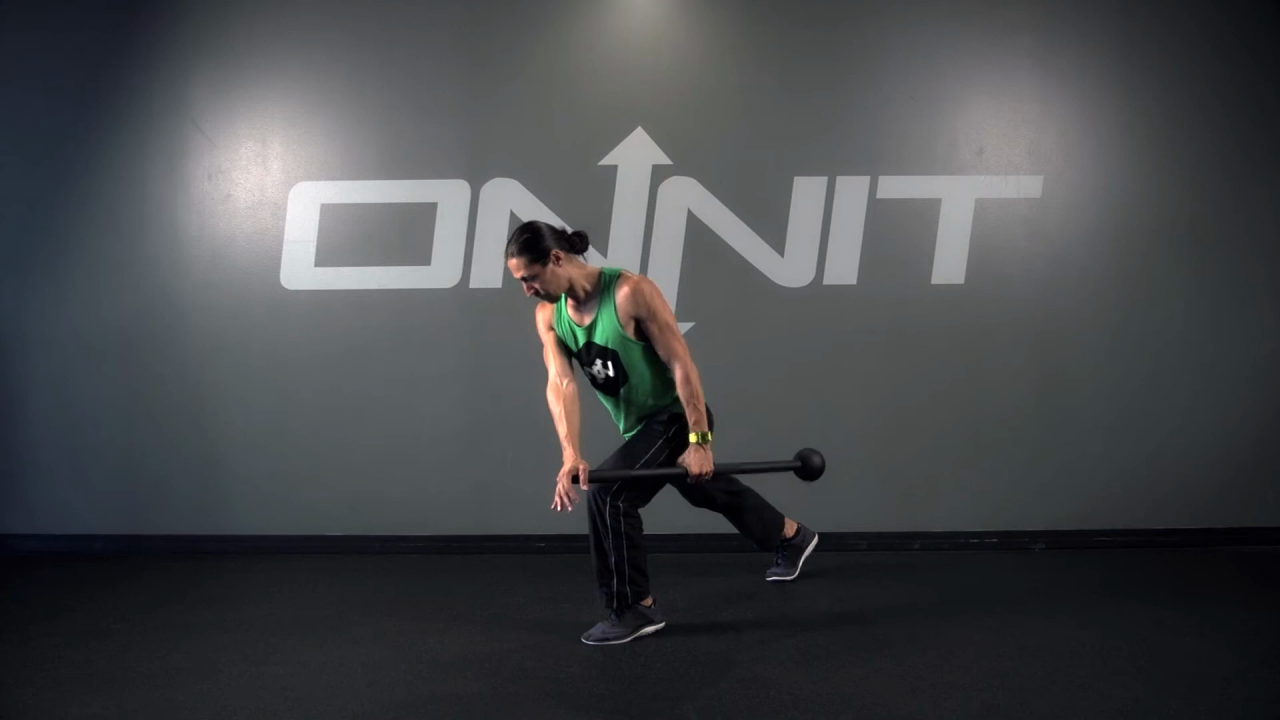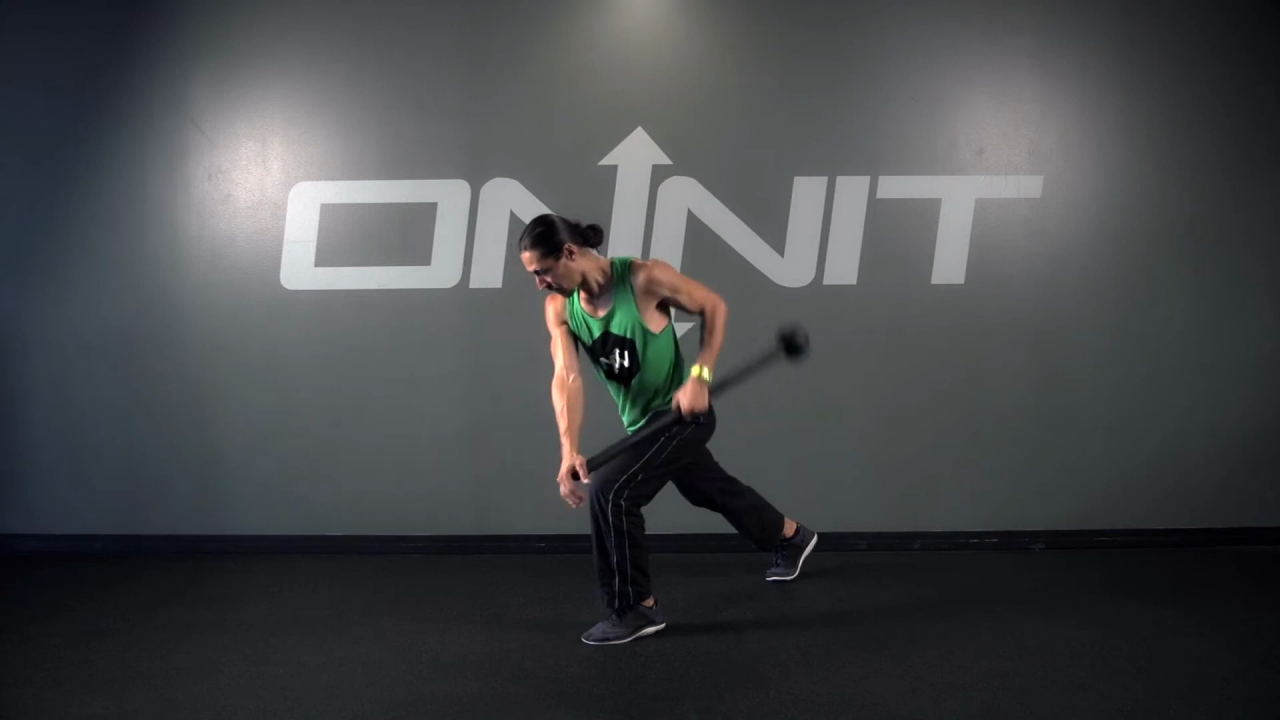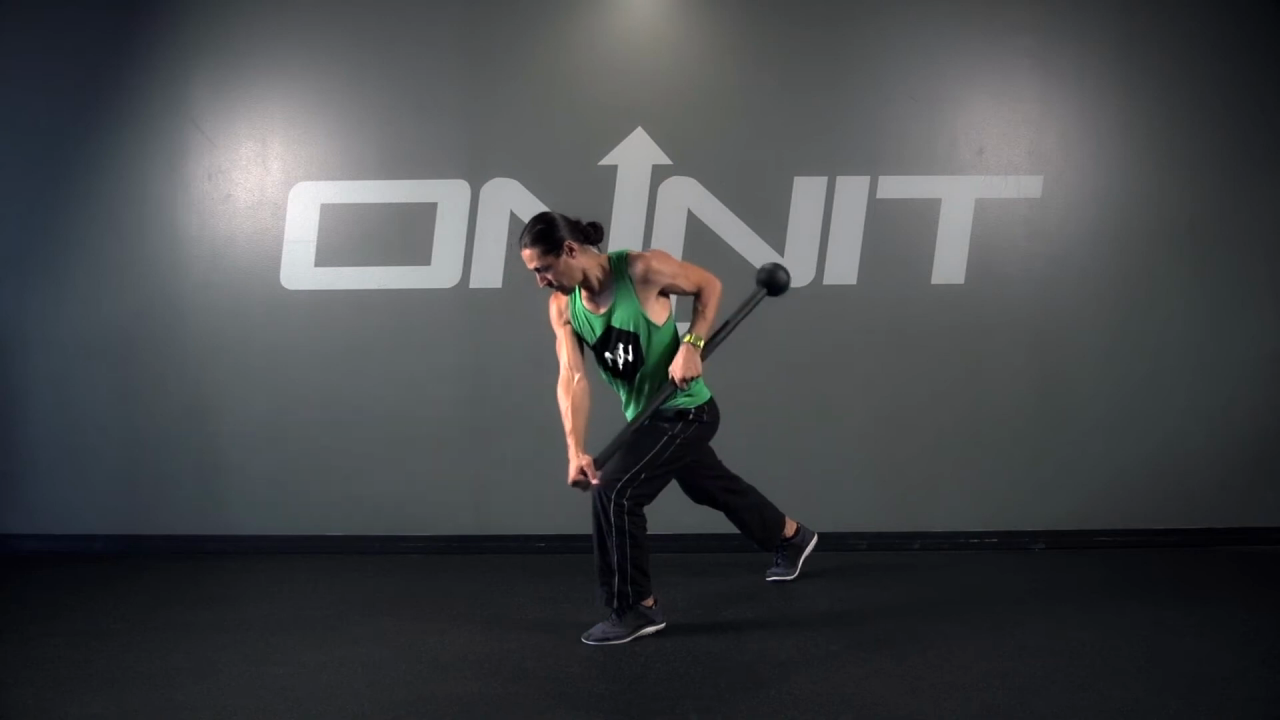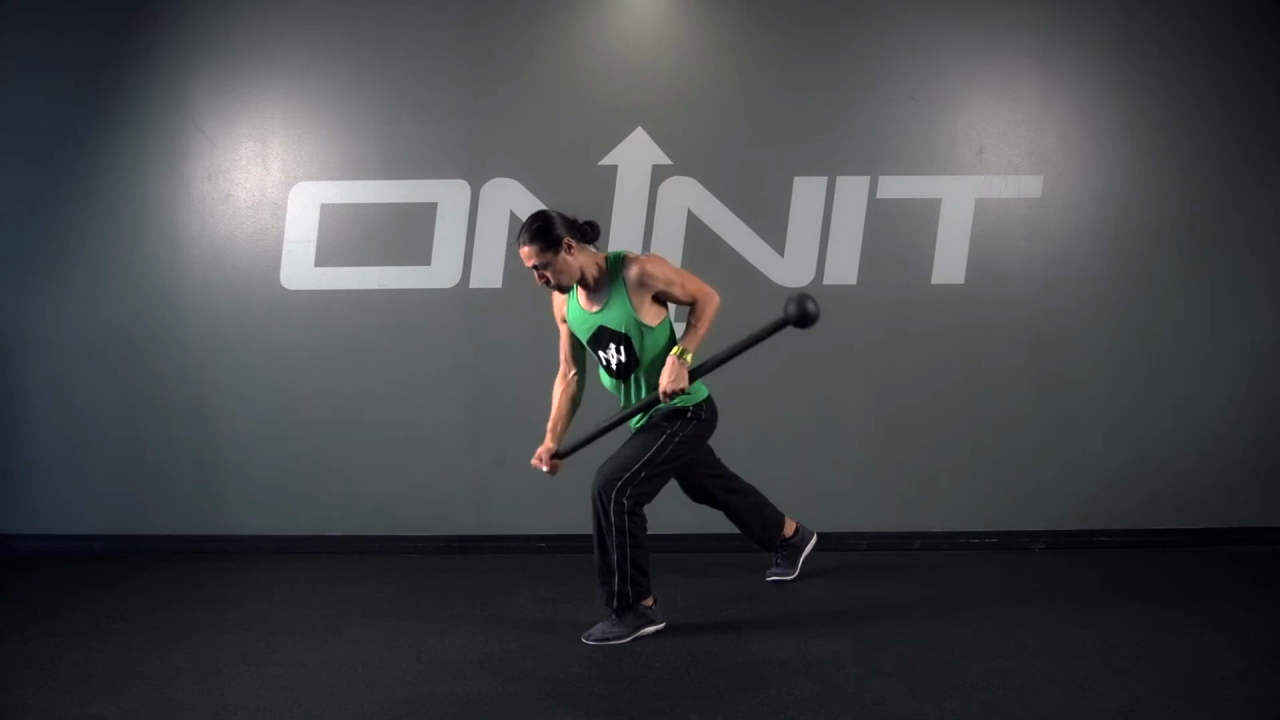
dt=0.4s
person 1, frame 1
left shoulder: (630, 291)
right shoulder: (549, 316)
left elbow: (680, 364)
right elbow: (561, 384)
left wrist: (699, 440)
right wrist: (572, 454)
left hip: (675, 416)
right hip: (641, 425)
left knee: (608, 492)
right knee: (711, 491)
left ankle: (636, 608)
right ankle: (792, 536)
person 1, frame 2
left shoulder: (644, 278)
right shoulder: (559, 309)
left elbow: (714, 307)
right elbow: (567, 378)
left wrist: (699, 378)
right wrist: (569, 451)
left hip: (681, 412)
right hip: (642, 421)
left knee: (611, 491)
right knee: (709, 489)
left ankle: (637, 608)
right ankle: (792, 537)
person 1, frame 3
left shoulder: (642, 269)
right shoulder: (562, 307)
left elbow: (709, 285)
right elbow: (572, 377)
left wrist: (691, 346)
right wrist: (576, 449)
left hip: (685, 409)
right hip: (649, 417)
left knee: (615, 490)
right knee: (713, 487)
left ankle: (636, 609)
right ankle: (793, 536)
person 1, frame 4
left shoulder: (638, 272)
right shoulder: (563, 301)
left elbow: (707, 297)
right elbow: (571, 373)
left wrist: (679, 358)
right wrist: (553, 438)
left hip: (684, 409)
right hip: (648, 417)
left knee: (613, 488)
right knee: (712, 487)
left ankle: (636, 608)
right ankle: (792, 537)
